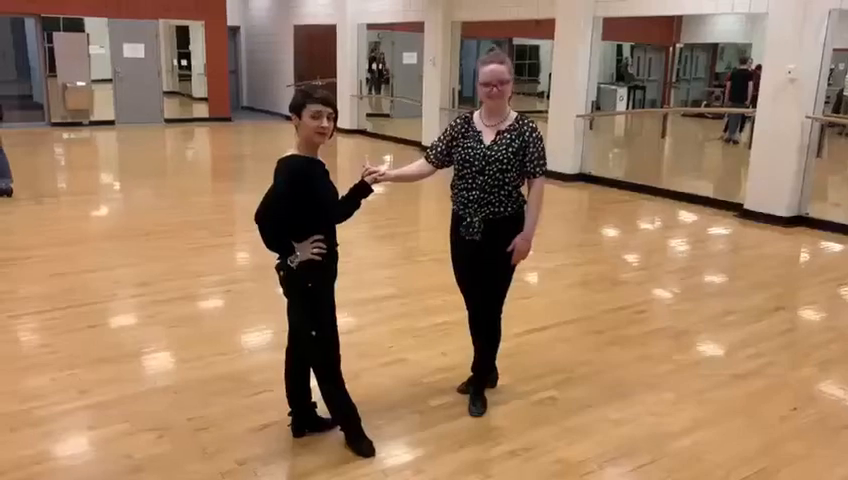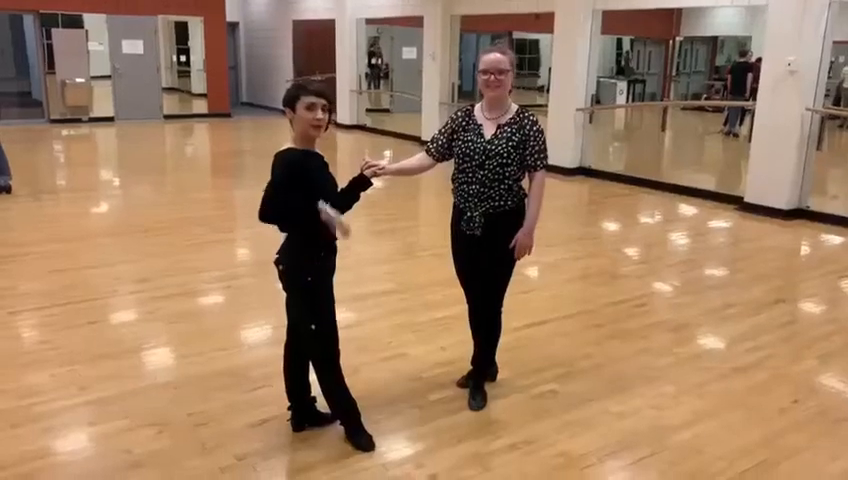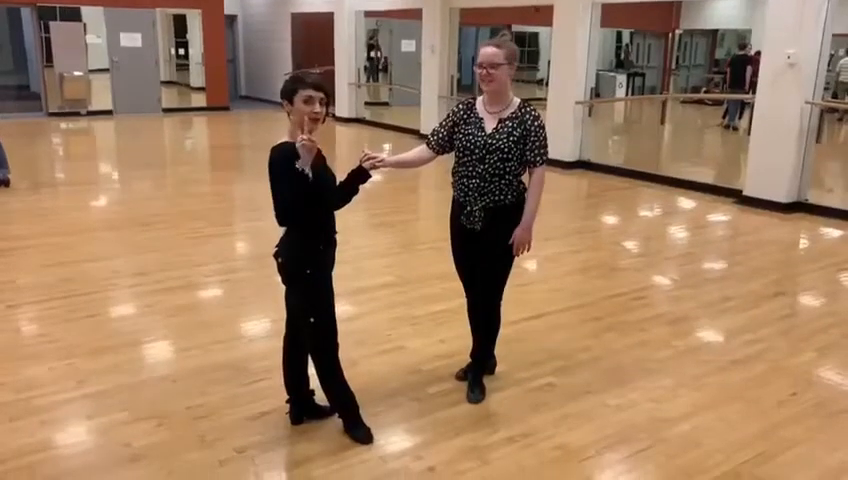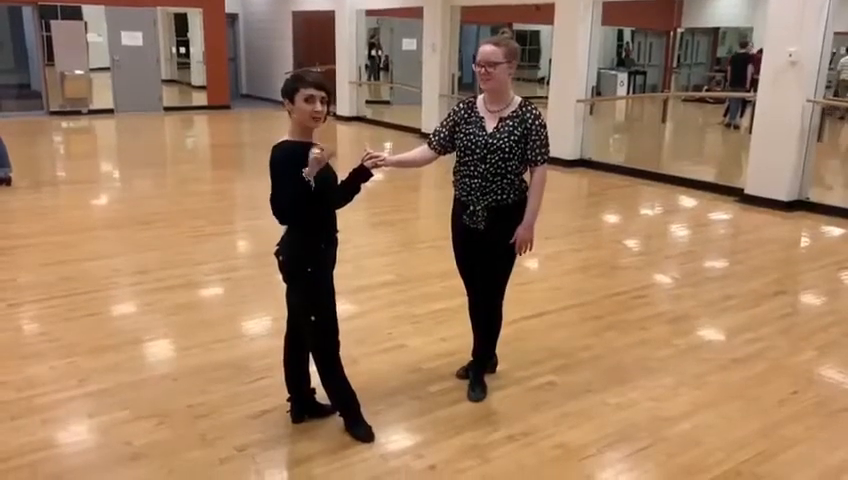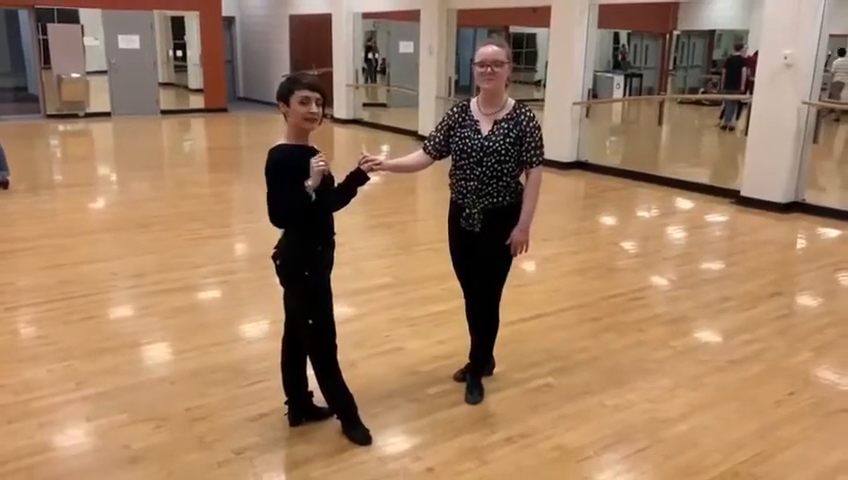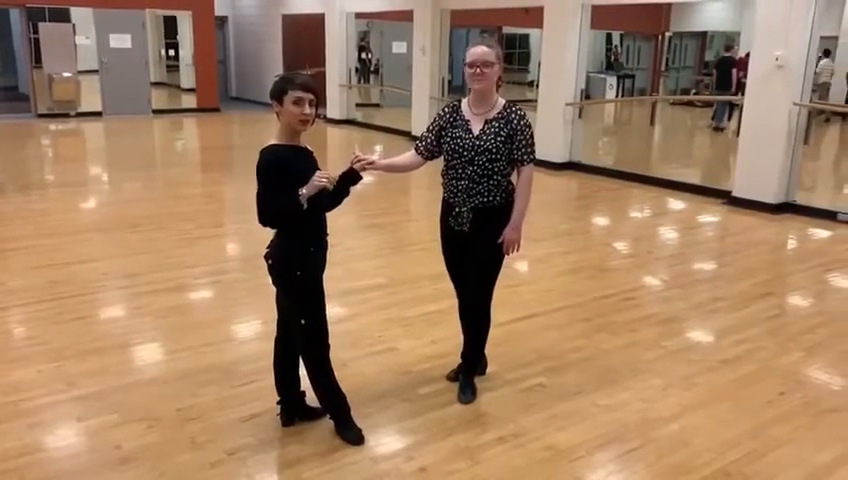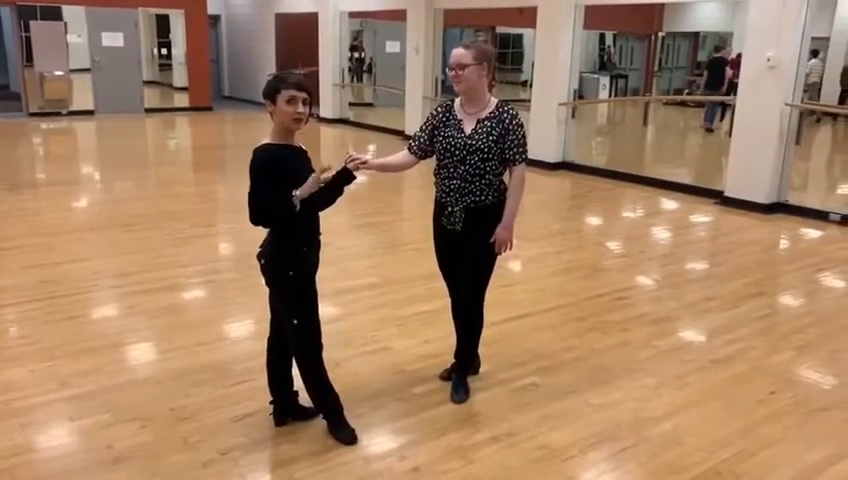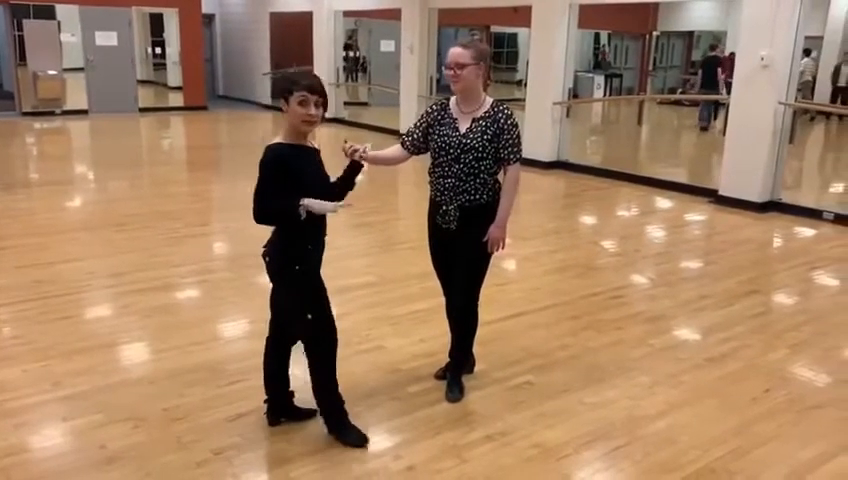
dt=0.5s
person 1, frame 1
left shoulder: (315, 167)
right shoulder: (293, 169)
left elbow: (331, 214)
right elbow: (265, 218)
left wrist: (362, 187)
right wrist: (291, 252)
left hip: (317, 271)
right hip: (304, 273)
left knee: (303, 344)
right knee: (324, 349)
left ankle: (302, 416)
right ankle: (350, 425)
person 1, frame 2
left shoulder: (314, 160)
right shoulder: (289, 162)
left elbow: (331, 207)
right elbow: (268, 212)
left wrist: (361, 181)
right wrist: (317, 213)
left hip: (315, 261)
right hip: (303, 264)
left knee: (301, 338)
right knee: (323, 343)
left ankle: (302, 411)
right ankle: (350, 419)
person 1, frame 3
left shoulder: (313, 153)
right shoulder: (283, 156)
left elbow: (330, 200)
right elbow: (285, 214)
left wrist: (360, 173)
right wrist: (304, 166)
left hip: (316, 253)
right hip: (301, 257)
left knee: (300, 332)
right knee: (322, 337)
left ankle: (301, 404)
right ankle: (348, 412)
person 1, frame 4
left shoulder: (315, 151)
right shoulder: (285, 155)
left elbow: (332, 200)
right elbow: (283, 212)
left wrist: (363, 172)
right wrist: (309, 172)
left hip: (318, 251)
right hip: (302, 255)
left knee: (301, 330)
right knee: (323, 335)
left ankle: (302, 403)
right ankle: (349, 411)
person 1, frame 5
left shoulder: (311, 153)
right shoulder: (281, 158)
left elbow: (330, 202)
right elbow: (279, 216)
left wrist: (359, 175)
right wrist: (310, 183)
left hip: (314, 255)
right hip: (299, 259)
left knee: (298, 333)
right knee: (321, 338)
left ankle: (299, 406)
right ankle: (347, 414)
person 1, frame 6
left shoulder: (304, 154)
right shoulder: (272, 158)
left elbow: (322, 204)
right elbow: (267, 216)
left wrist: (351, 175)
right wrist: (304, 192)
left hip: (308, 255)
right hip: (292, 259)
left knee: (291, 333)
right knee: (313, 338)
left ankle: (292, 406)
right ankle: (339, 413)
person 1, frame 7
left shoulder: (298, 152)
right shoulder: (266, 157)
left elbow: (316, 202)
right elbow: (259, 214)
left wrist: (345, 175)
right wrist: (299, 193)
left hip: (301, 255)
right hip: (285, 259)
left knee: (284, 333)
right knee: (306, 338)
left ankle: (285, 405)
right ankle: (333, 413)
person 1, frame 8
left shoulder: (311, 152)
right shoulder: (276, 155)
left elbow: (325, 197)
right elbow: (262, 211)
left wrist: (353, 168)
right wrist: (303, 206)
left hip: (304, 255)
right hip: (290, 258)
left knee: (284, 330)
right knee: (321, 335)
left ankle: (278, 404)
right ankle: (335, 417)
person 2, frame 1
left shoulder: (525, 131)
right shoulder: (461, 126)
left elbow: (536, 183)
right elbow: (429, 164)
left wrist: (527, 233)
right wrist: (390, 175)
left hip: (502, 231)
right hip: (464, 229)
left knee: (489, 307)
right knee: (473, 305)
left ankle: (479, 381)
right ankle: (487, 370)
person 2, frame 2
left shoulder: (526, 124)
right shoulder: (461, 119)
left elbow: (537, 177)
right elbow: (430, 157)
left wrist: (528, 227)
right wrist: (390, 168)
left hip: (503, 225)
right hip: (464, 222)
left knee: (489, 301)
right knee: (473, 299)
left ankle: (479, 375)
right ankle: (487, 364)
person 2, frame 3
left shoulder: (528, 118)
right shoulder: (463, 112)
left elbow: (537, 172)
right elbow: (430, 150)
left wrist: (527, 223)
right wrist: (389, 160)
left hip: (502, 220)
right hip: (464, 216)
left knee: (488, 295)
right knee: (472, 293)
left ankle: (477, 368)
right ankle: (485, 358)
person 2, frame 4
left shoulder: (528, 117)
right shoulder: (463, 111)
left elbow: (538, 171)
right elbow: (431, 150)
left wrist: (528, 223)
right wrist: (390, 159)
left hip: (504, 218)
right hip: (465, 214)
left knee: (490, 294)
right knee: (474, 291)
left ankle: (479, 367)
right ankle: (486, 356)
person 2, frame 5
left shoulder: (523, 119)
right shoulder: (458, 114)
left elbow: (534, 173)
right elbow: (426, 154)
left wrist: (524, 224)
right wrist: (387, 164)
left hip: (500, 221)
right hip: (462, 217)
left knee: (486, 296)
right knee: (471, 294)
left ankle: (476, 368)
right ankle: (484, 358)
person 2, frame 6
left shoulder: (513, 118)
right shoulder: (449, 114)
left elbow: (525, 172)
right elbow: (419, 155)
left wrist: (515, 224)
right wrist: (380, 163)
left hip: (491, 220)
right hip: (453, 217)
left knee: (478, 296)
right knee: (463, 294)
left ankle: (468, 369)
right ankle: (476, 358)
person 2, frame 7
left shoulder: (505, 117)
right shoulder: (442, 114)
left elbow: (517, 172)
right elbow: (411, 155)
left wrist: (507, 223)
right wrist: (372, 163)
left hip: (483, 220)
right hip: (445, 217)
left knee: (470, 295)
right knee: (456, 293)
left ankle: (461, 368)
right ankle: (469, 357)
person 2, frame 8
left shoulder: (500, 117)
right shoulder: (437, 112)
left elbow: (511, 171)
right elbow: (403, 150)
left wrist: (501, 222)
right wrist: (367, 155)
left hip: (478, 218)
right hip: (441, 215)
left knee: (465, 295)
right knee: (450, 293)
left ankle: (457, 367)
right ankle: (464, 356)
